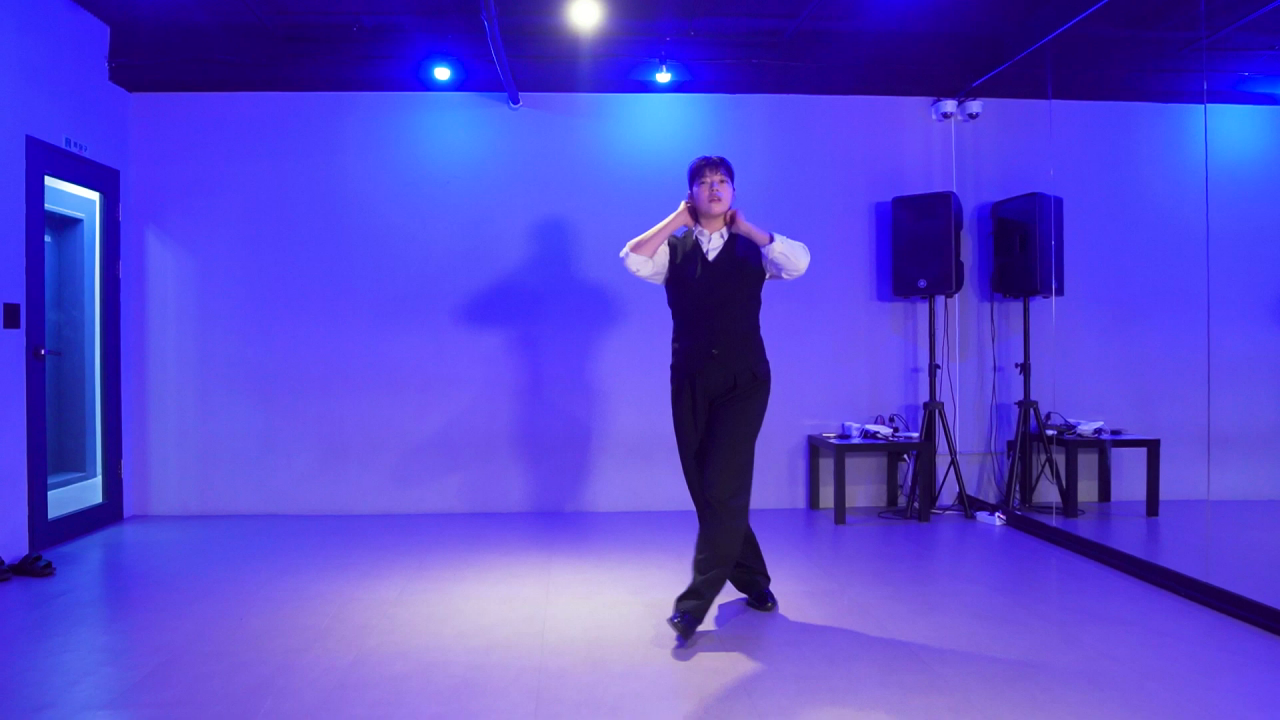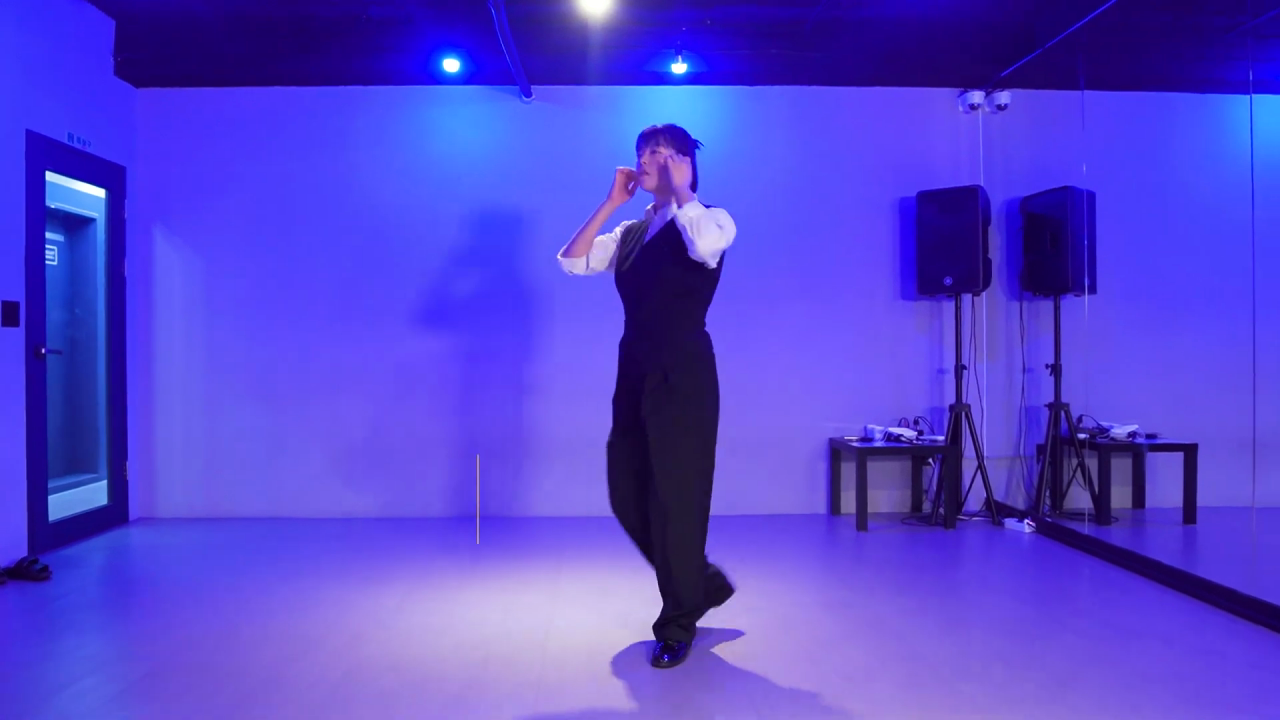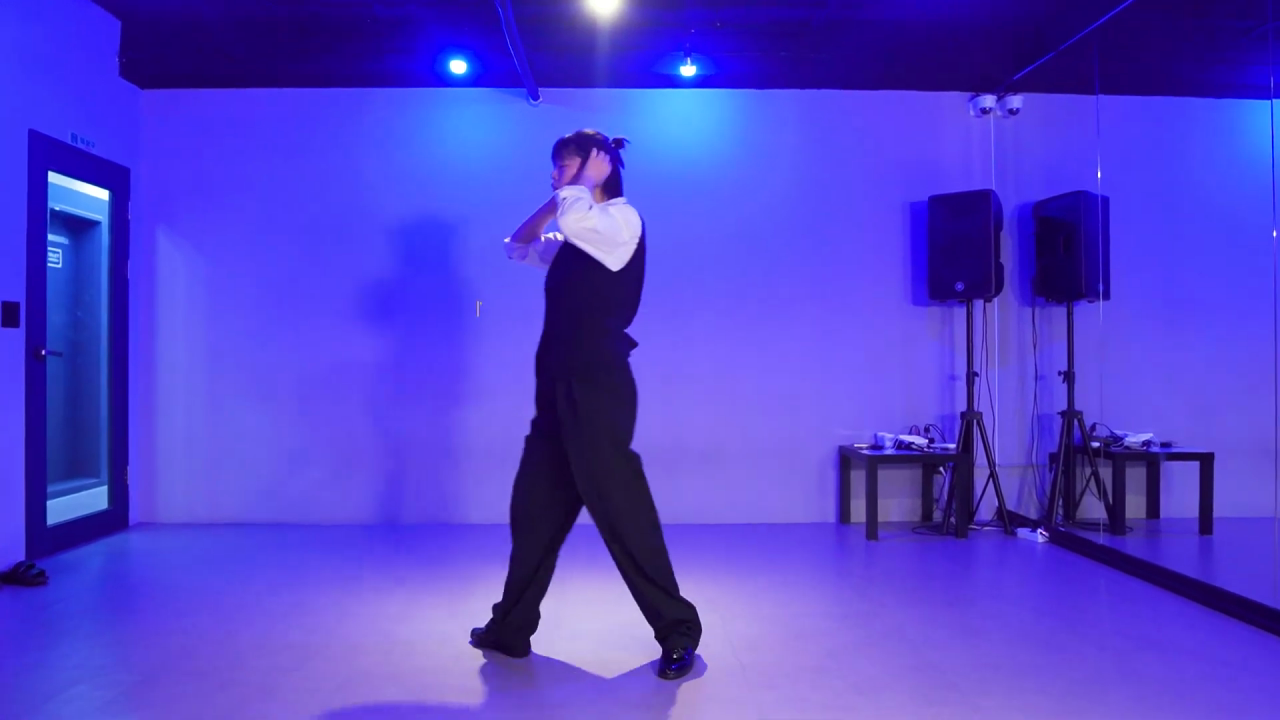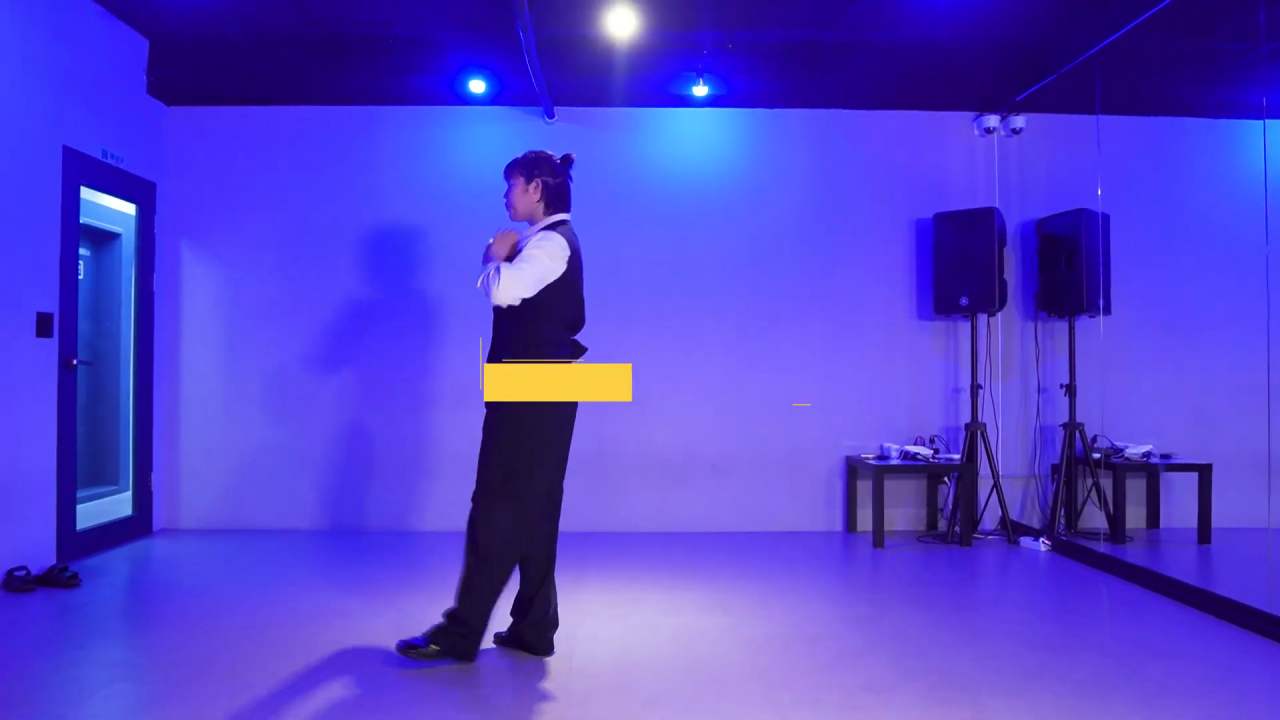
dt=0.4s
person 1, frame 1
left shoulder: (754, 246)
right shoulder: (674, 247)
left elbow: (798, 262)
right elbow: (632, 259)
left wrist: (746, 228)
right wrist: (677, 220)
left hip: (743, 378)
right hip: (691, 380)
left knee: (724, 486)
right knee: (707, 487)
left ankle: (697, 599)
right ankle: (752, 579)
person 1, frame 2
left shoulder: (711, 220)
right shoulder: (634, 231)
left elbow: (708, 244)
right elbow: (574, 262)
left wrist: (680, 190)
right wrist: (611, 202)
left hip: (683, 376)
right hip: (635, 375)
left knee: (677, 497)
right knee: (627, 494)
left ankle: (679, 622)
right ankle: (702, 583)
person 1, frame 3
left shoulder: (621, 221)
right shoulder: (579, 230)
left elbow: (570, 215)
right elbow: (520, 247)
left wrist: (579, 186)
right wrist: (556, 197)
left hip: (595, 386)
right hip: (563, 385)
left knee: (621, 510)
right knee: (535, 504)
left ankle: (677, 630)
right ankle: (510, 627)
person 1, frame 4
left shoulder: (551, 241)
right shoulder: (551, 242)
left elbow: (498, 291)
right elbow: (512, 295)
left wrist: (496, 256)
right wrist: (504, 259)
left knee: (498, 508)
right knee: (531, 507)
left ankle: (461, 632)
right ankle: (534, 627)
